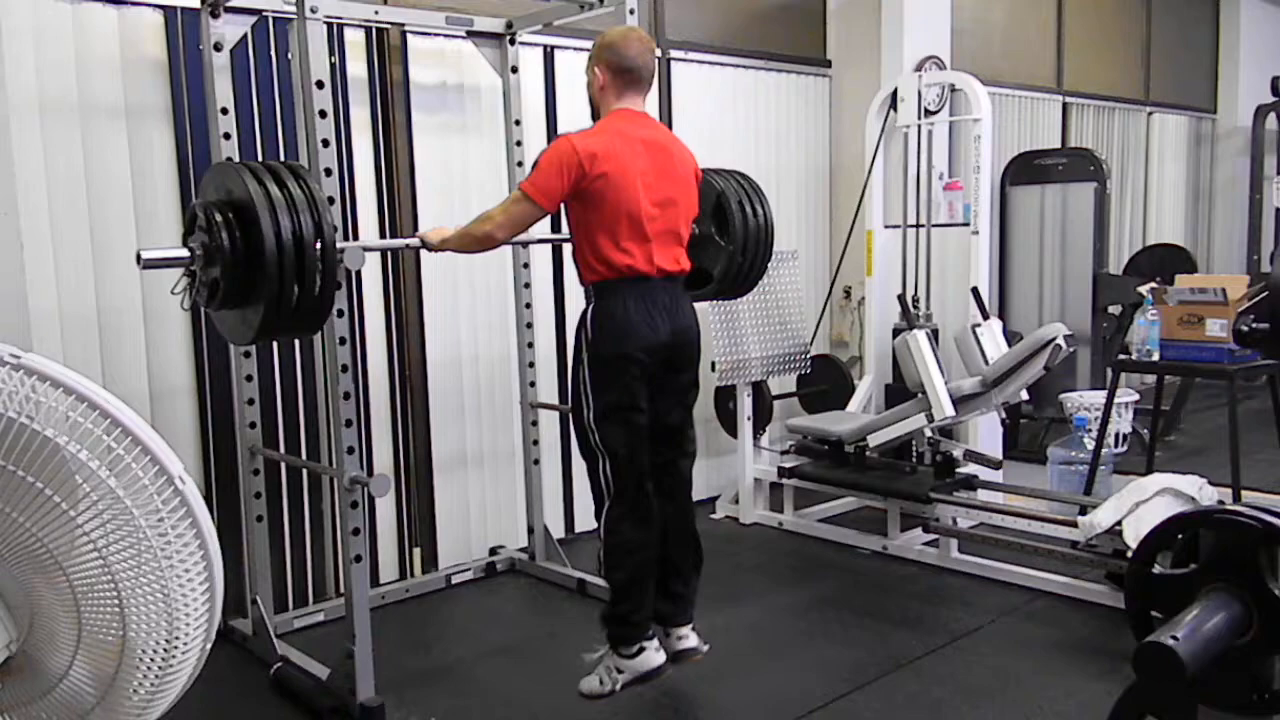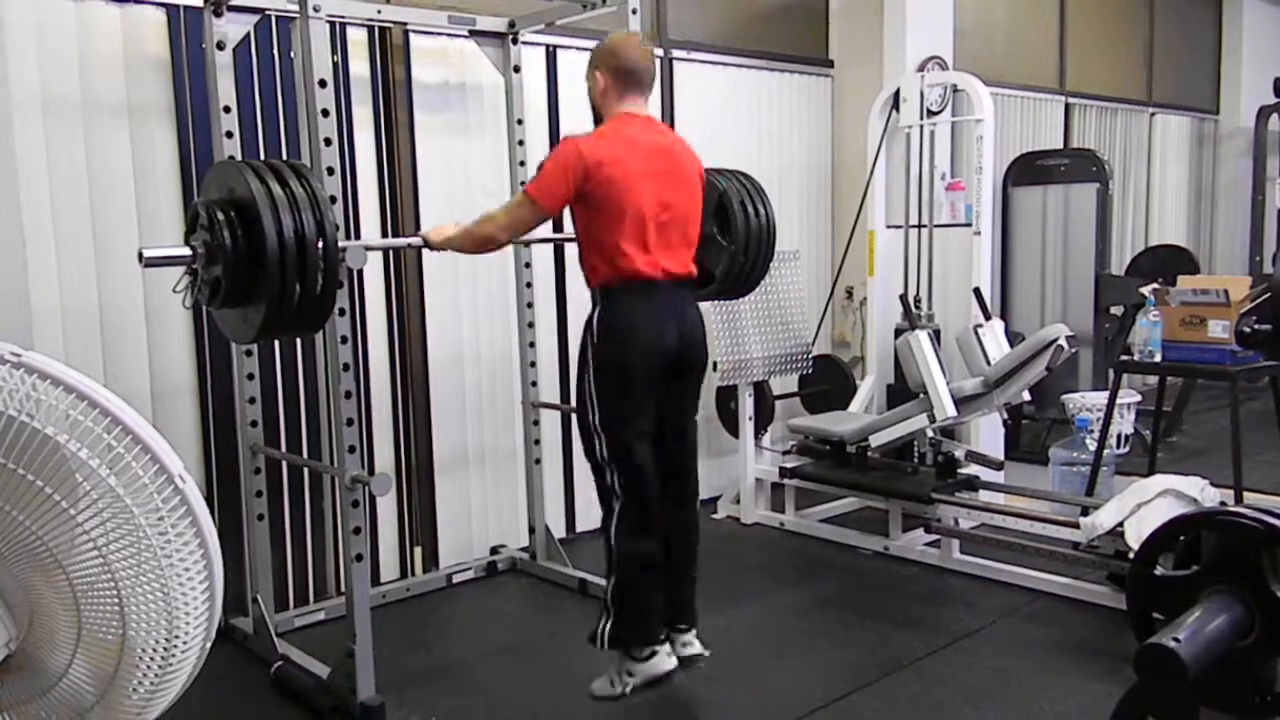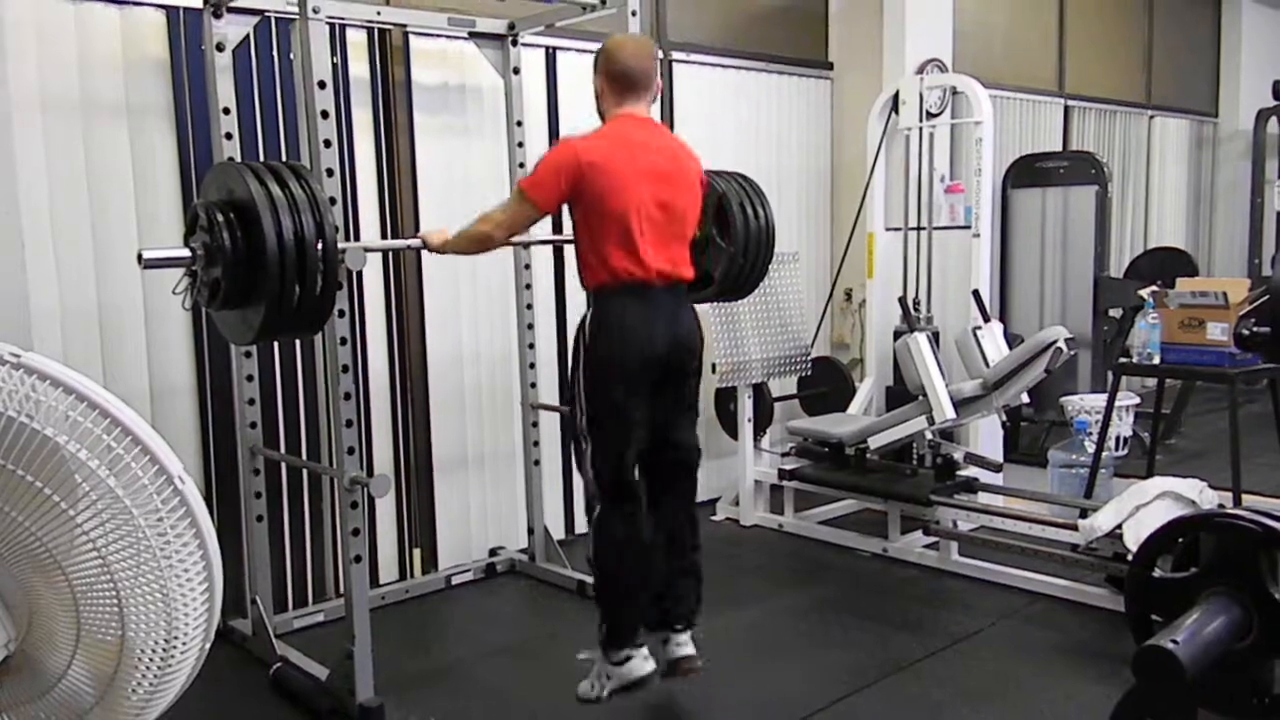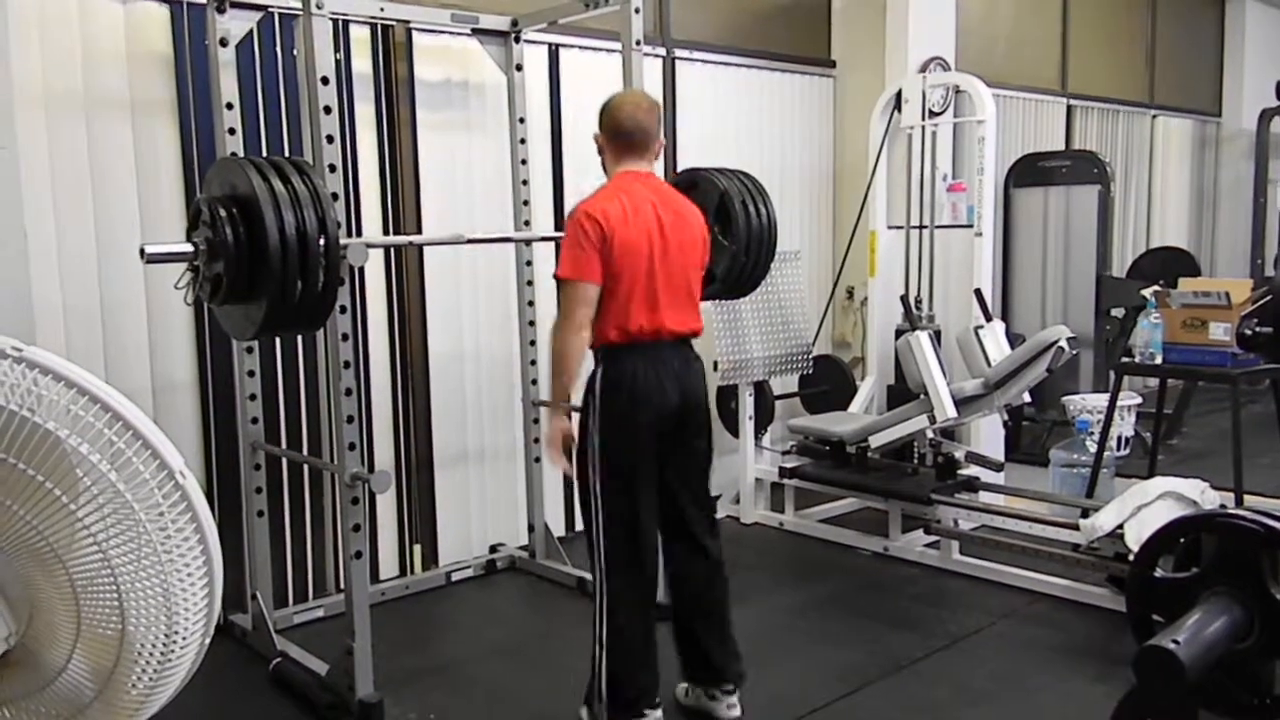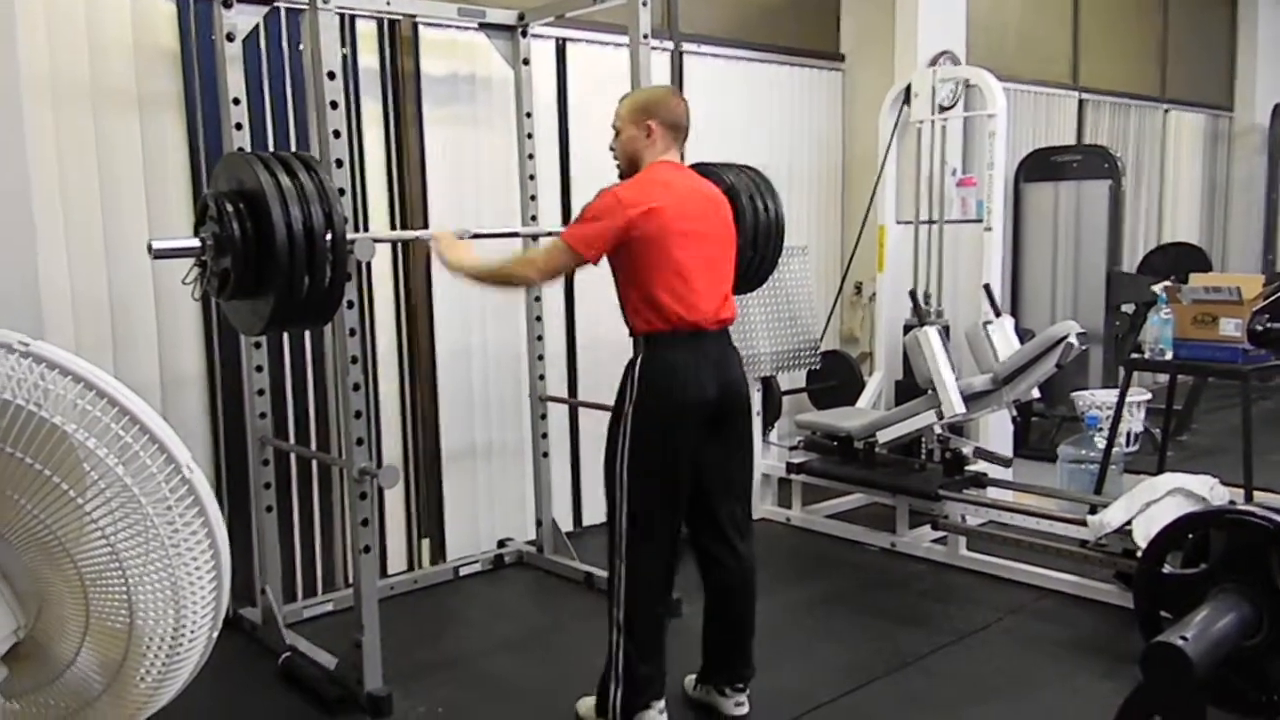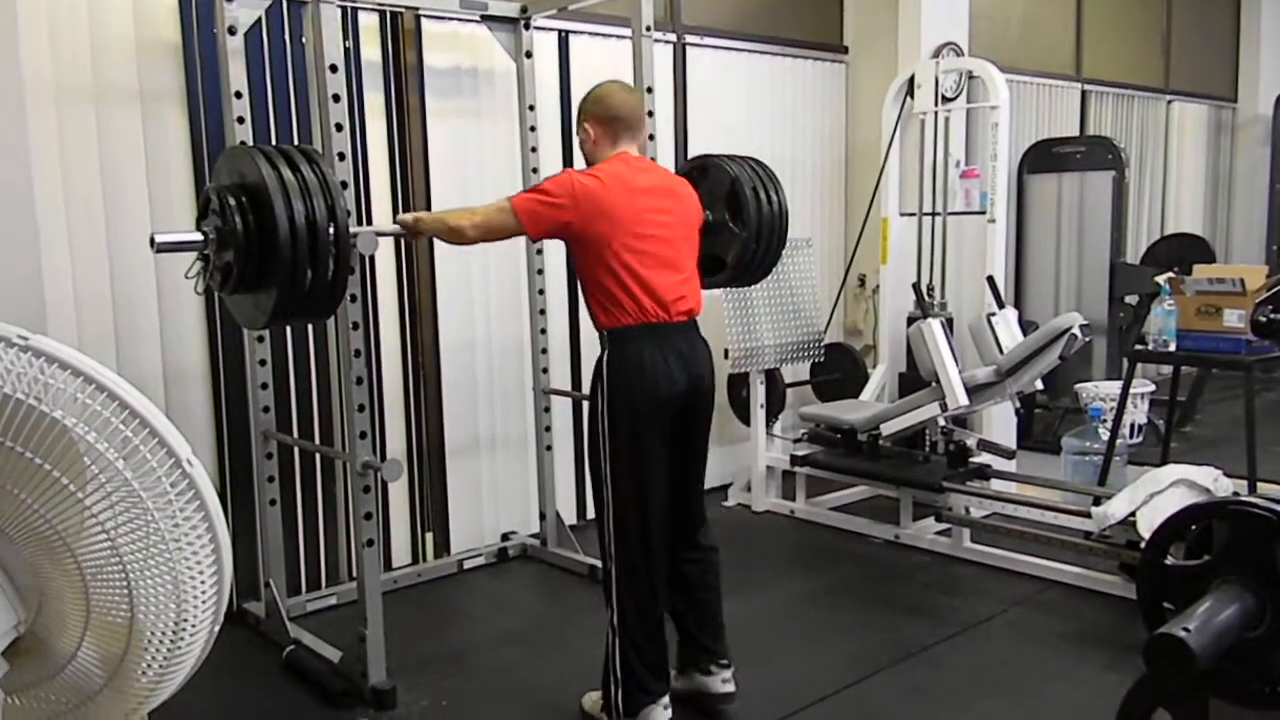
dt=0.5s
person 1, frame 1
left shoulder: (580, 150)
right shoulder: (680, 154)
left elbow: (502, 227)
left wrist: (446, 240)
left hip: (618, 319)
right hip: (677, 314)
left knee: (622, 484)
right knee: (670, 475)
left ankle: (632, 642)
right ankle: (676, 621)
person 1, frame 2
left shoulder: (585, 153)
right shoulder: (685, 156)
left elbow: (502, 229)
left wrist: (447, 240)
left hip: (625, 323)
right hip: (684, 318)
left knee: (629, 487)
right knee: (674, 482)
left ankle: (640, 644)
right ankle: (679, 625)
person 1, frame 3
left shoulder: (580, 155)
right shoulder: (687, 160)
left elbow: (501, 227)
left wrist: (444, 243)
left hip: (619, 325)
right hip: (679, 320)
left knee: (616, 491)
right knee: (672, 481)
left ankle: (625, 647)
right ankle: (675, 626)
person 1, frame 4
left shoulder: (593, 215)
right shoulder: (690, 214)
left elbow: (577, 323)
left wrist: (558, 412)
left hip: (627, 381)
right hip: (685, 372)
left knee: (623, 550)
right knee: (694, 537)
person 1, frame 5
left shoulder: (628, 199)
right shoulder: (714, 199)
left elbow: (538, 268)
left wrist: (463, 261)
left hip: (665, 371)
right hip: (724, 365)
left knee: (644, 542)
right knee: (726, 533)
person 1, frame 6
left shoulder: (581, 192)
right shoulder: (682, 192)
left elbow: (471, 226)
left wrist: (420, 221)
left hip: (635, 364)
right hip: (692, 356)
left knee: (632, 535)
right knee: (686, 523)
right ankle: (710, 662)
